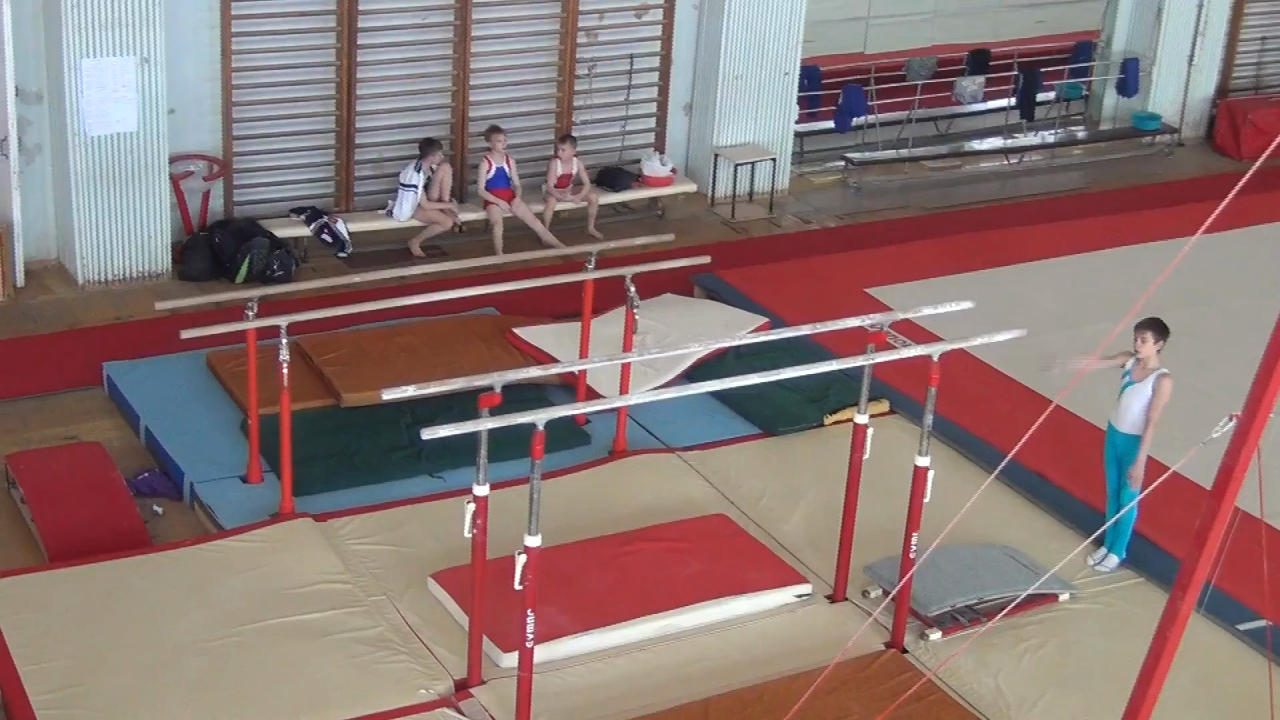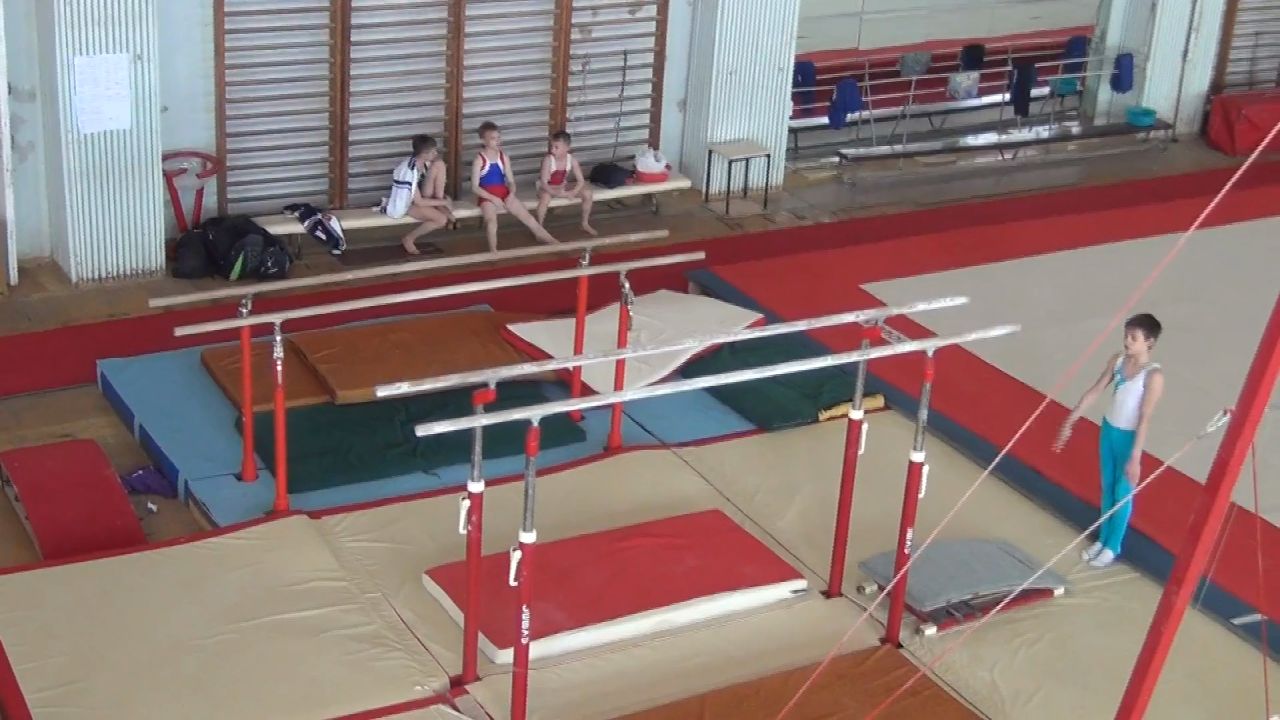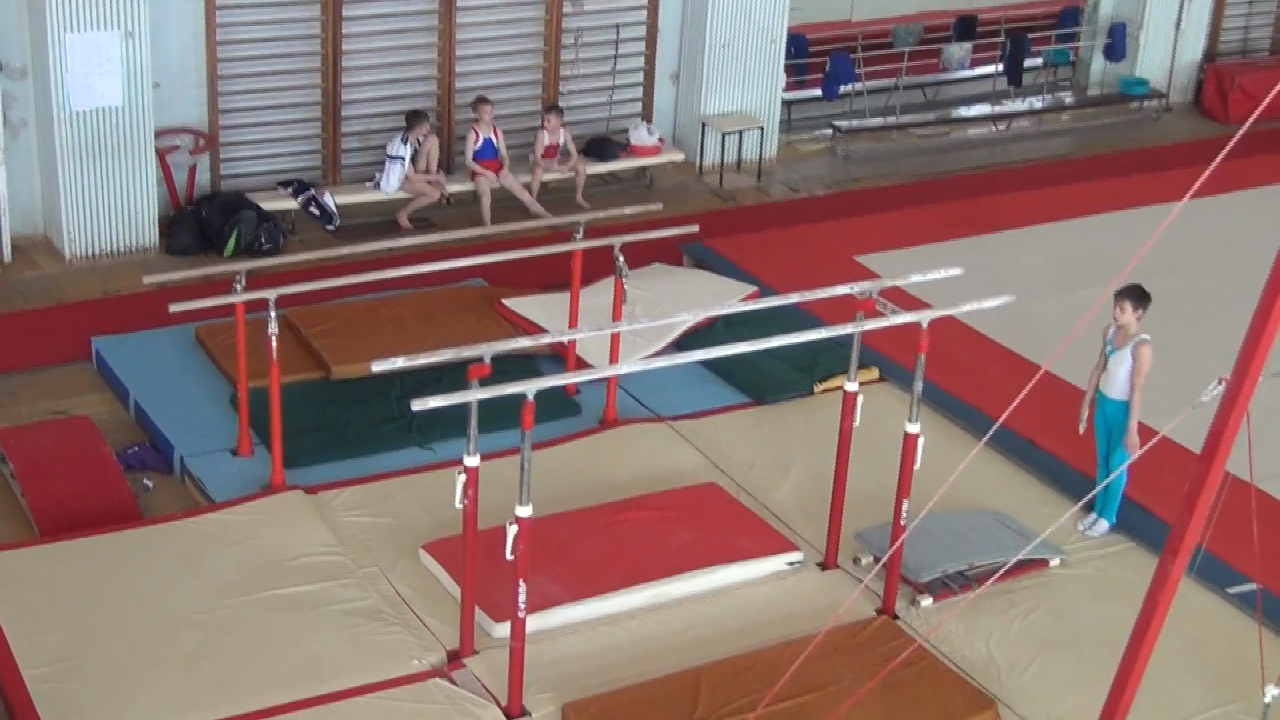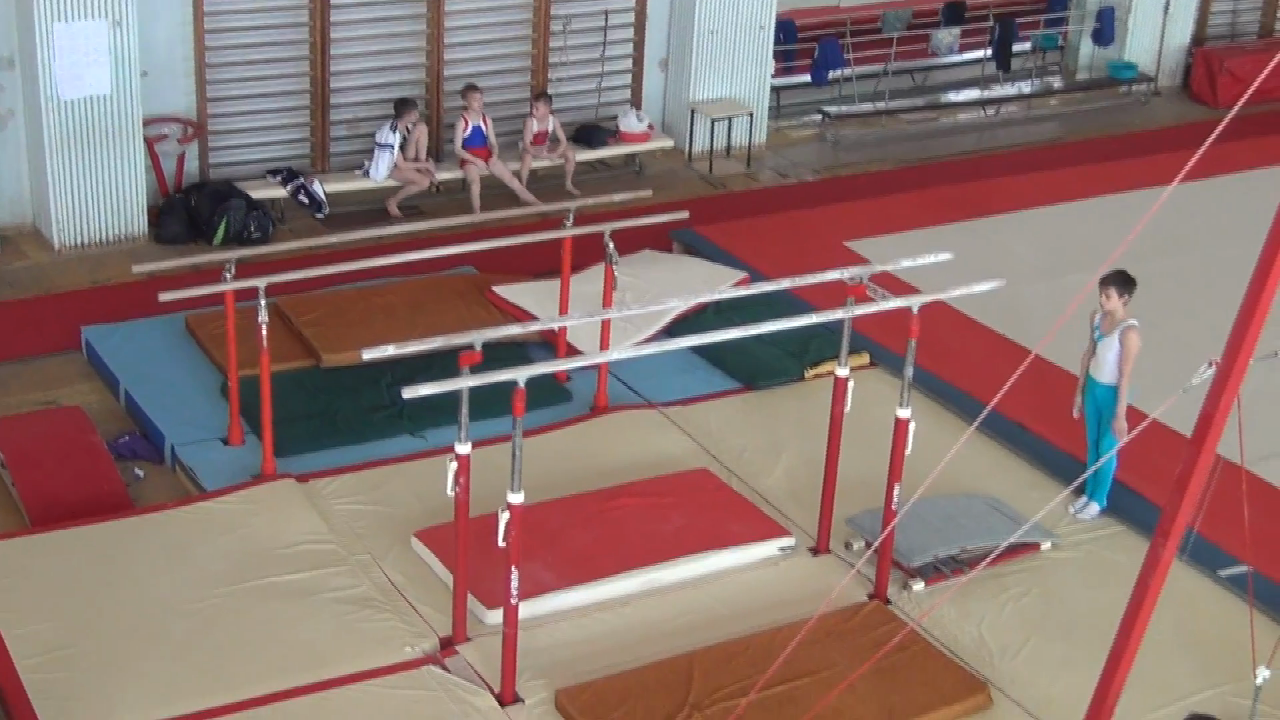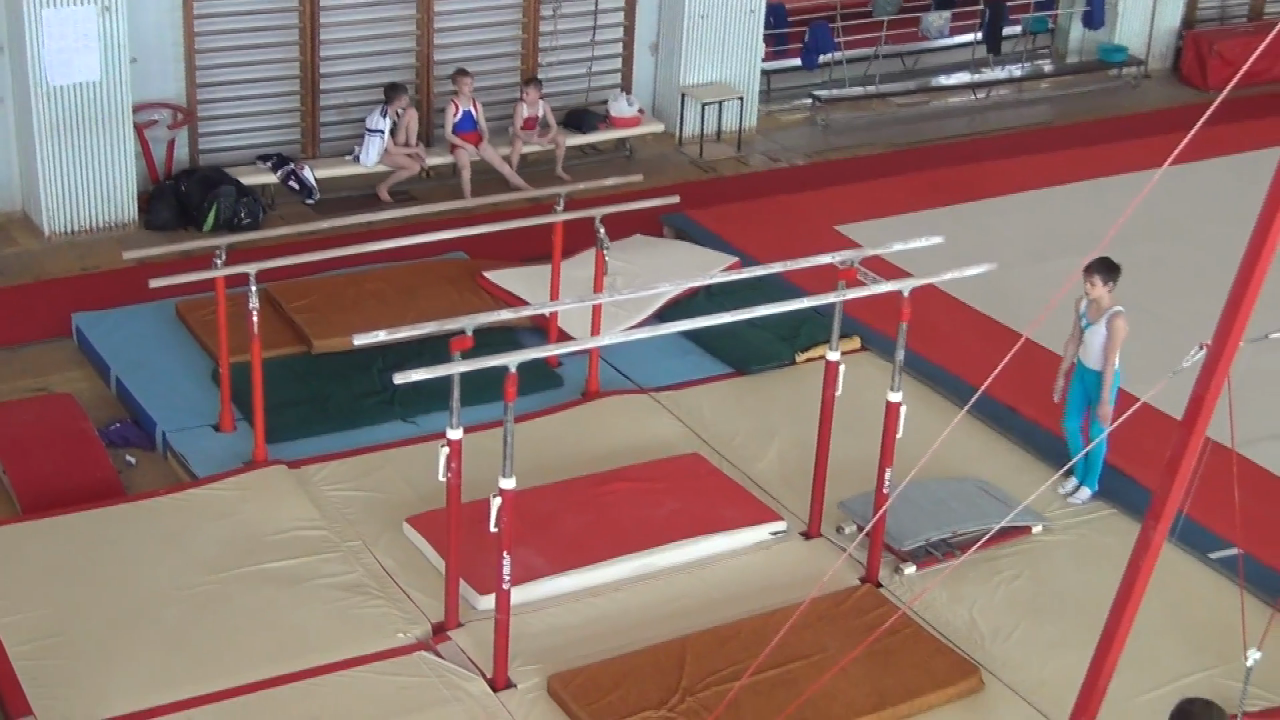
dt=0.2s
person 1, frame 1
left shoulder: (1163, 380)
right shoulder: (1128, 361)
left elbow: (1151, 423)
right elbow: (1097, 364)
left wrist: (1140, 462)
right wrist: (1067, 364)
left hip: (1134, 441)
right hip: (1113, 433)
left knee: (1127, 498)
right knee: (1112, 492)
left ankle: (1118, 551)
right ankle: (1107, 544)
person 1, frame 2
left shoulder: (1154, 376)
right shoulder: (1118, 361)
left elbow: (1145, 419)
right elbow: (1094, 391)
left wrist: (1135, 459)
right wrist: (1070, 422)
left hip: (1128, 437)
right hip: (1108, 430)
left knee: (1122, 494)
right knee: (1107, 489)
left ankle: (1112, 547)
right ankle: (1102, 539)
person 1, frame 3
left shoulder: (1142, 347)
right shoulder: (1110, 331)
left elbow: (1137, 390)
left wrist: (1132, 430)
right wrist: (1086, 404)
left hip: (1122, 408)
right hip: (1102, 401)
left knee: (1117, 464)
right knee: (1102, 459)
left ankle: (1107, 517)
right ankle: (1098, 510)
person 1, frame 4
left shoulder: (1129, 332)
right shoulder: (1097, 317)
left elbow: (1125, 376)
left wrist: (1120, 415)
right wrist: (1079, 390)
left hip: (1112, 392)
right hip: (1093, 386)
left knee: (1106, 448)
right knee: (1092, 444)
left ankle: (1098, 500)
right ankle: (1088, 493)
person 1, frame 5
left shoulder: (1117, 319)
right shoulder: (1082, 303)
left elbow: (1109, 362)
left wrist: (1104, 402)
right wrist: (1062, 374)
left hip: (1103, 376)
right hip: (1081, 370)
left knee: (1096, 433)
right knee: (1070, 425)
left ankle: (1089, 484)
right ankle: (1077, 474)
